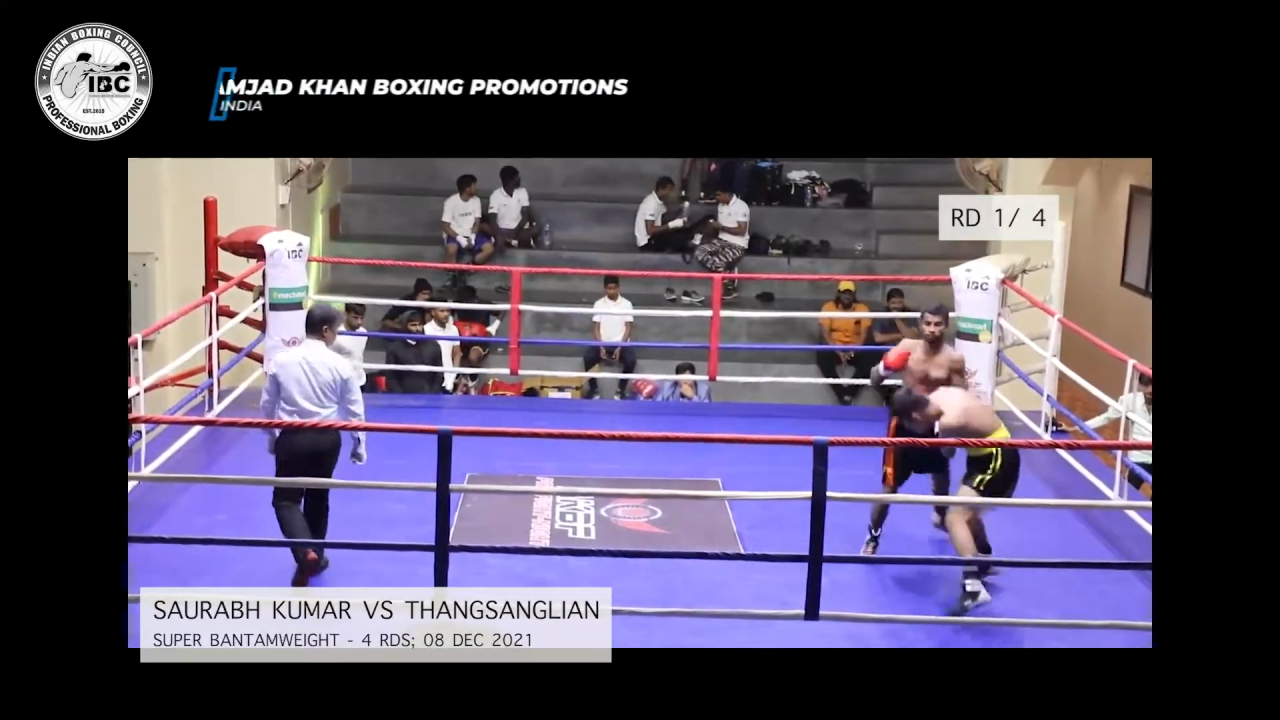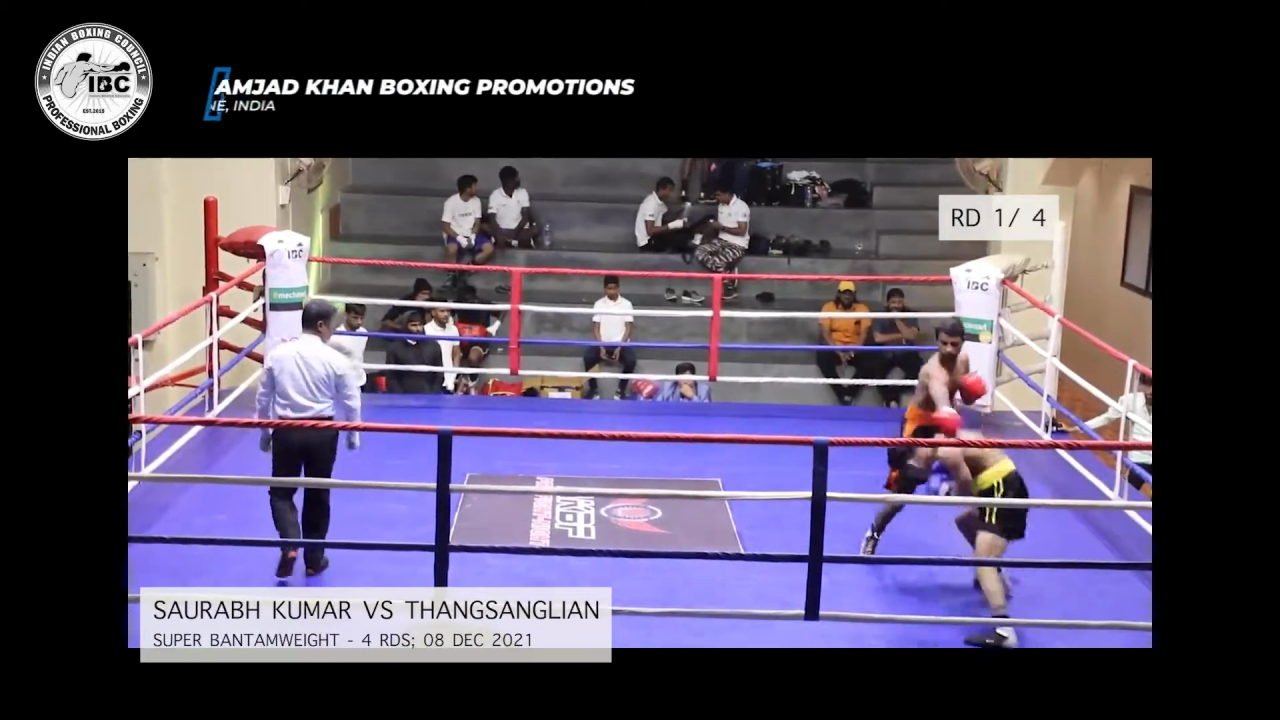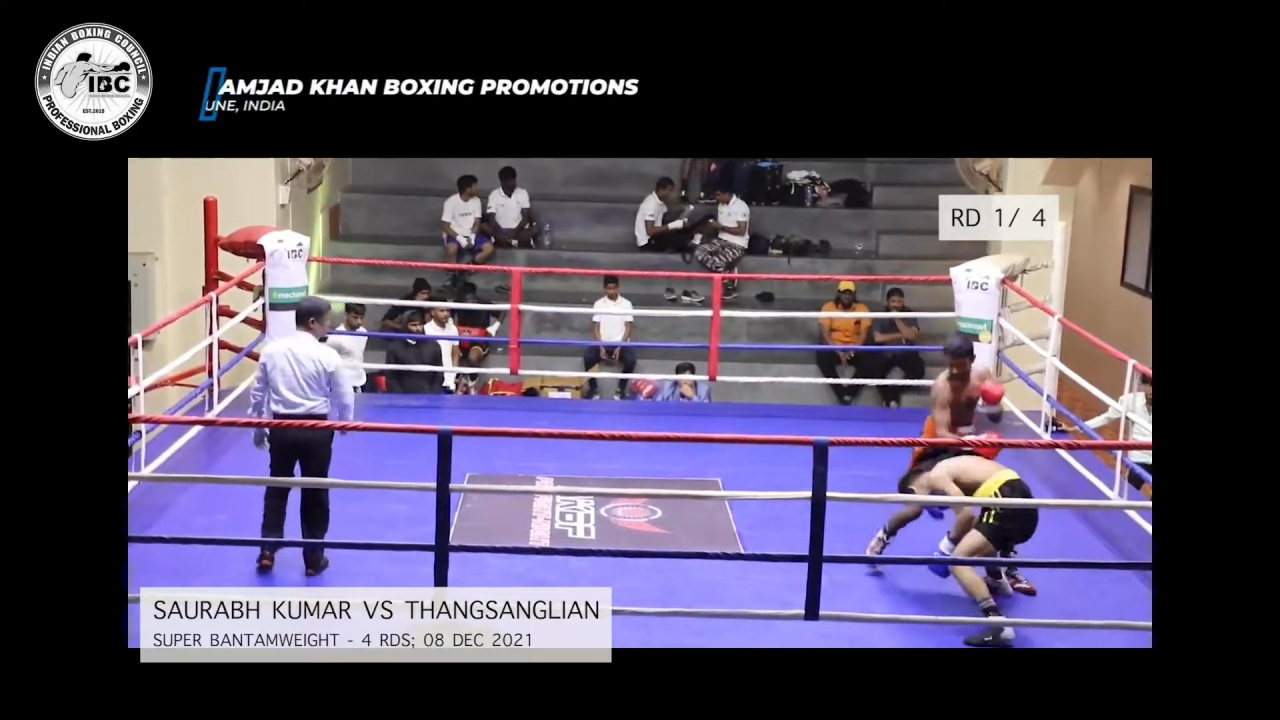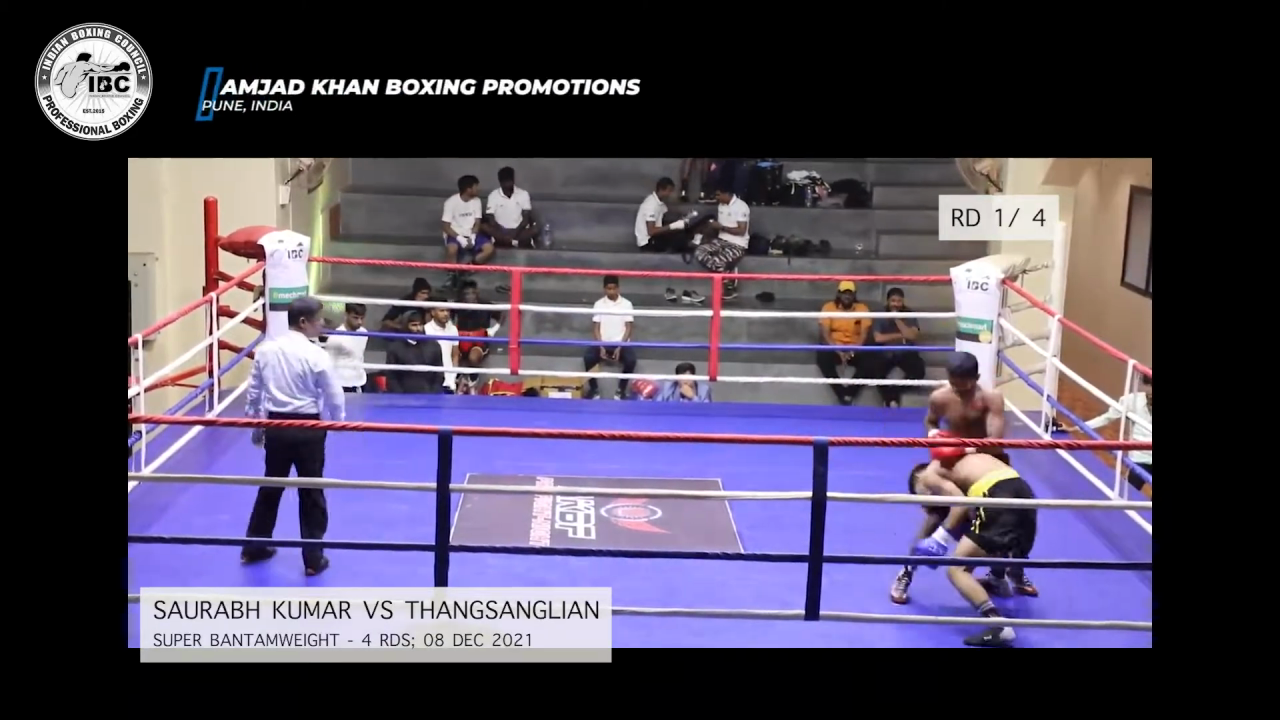
dt=0.1s
person 1, frame 1
left shoulder: (281, 360)
right shoulder: (339, 364)
left elbow: (267, 403)
right elbow: (354, 407)
left wrist: (271, 436)
right wrist: (359, 444)
left hip: (291, 438)
right hip: (325, 438)
left knee: (286, 501)
right knee: (318, 498)
left ankle: (305, 554)
right ankle: (315, 557)
person 1, frame 2
left shoulder: (277, 354)
right shoulder: (334, 359)
left elbow: (263, 397)
right elbow: (351, 401)
left wrist: (265, 433)
right wrist: (354, 434)
left hip: (287, 433)
right hip: (323, 433)
left knee: (281, 494)
right knee: (318, 497)
left ankle: (290, 548)
right ankle: (314, 559)
person 1, frame 3
left shoulder: (271, 351)
right shoulder: (327, 356)
left elbow: (257, 393)
right elbow: (344, 397)
left wrist: (258, 427)
right wrist: (345, 423)
left hip: (281, 429)
right hip: (315, 430)
left knee: (276, 489)
right knee: (316, 495)
left ankle: (268, 550)
right ankle: (314, 558)
person 1, frame 4
left shoulder: (266, 349)
right shoulder: (316, 355)
left elbow: (253, 391)
right elbow: (334, 397)
right wrist: (337, 422)
left hip: (276, 427)
right hip: (308, 430)
left knee: (270, 488)
right knee: (312, 494)
left ankle: (254, 548)
right ankle: (313, 558)
person 2, frame 1
left shoulder: (954, 357)
right shoulder: (908, 347)
right elbow: (875, 380)
right wrist: (884, 369)
left hip: (935, 424)
right hip: (906, 423)
left knee: (942, 481)
right knee: (891, 489)
left ankle: (940, 513)
right ankle: (872, 536)
person 2, frame 2
left shoulder: (963, 361)
right shoulder: (933, 369)
left elbow: (969, 399)
right elbow: (940, 399)
left wrist: (972, 388)
right wrist: (947, 415)
left hip: (944, 428)
right hip: (918, 427)
right knee: (899, 496)
right ankle: (873, 535)
person 2, frame 3
left shoulder: (982, 374)
right shoulder: (942, 386)
left elbow: (994, 406)
right elbow: (942, 432)
left wrist: (993, 398)
right hip: (939, 445)
right knee: (917, 507)
left ankle: (1007, 571)
right ankle: (884, 536)
person 2, frame 4
left shoulder: (990, 398)
right shoulder: (940, 397)
left elbow: (996, 440)
right elbow: (930, 423)
right wrist: (935, 439)
left ankle: (1015, 575)
right ankle: (906, 573)
person 3, frame 1
left shoulder: (949, 422)
right shoulder: (941, 394)
left elbow: (947, 451)
left wrist: (939, 430)
left hip: (997, 460)
right hip: (992, 454)
left knee: (954, 518)
right knee: (968, 510)
left ankle: (973, 589)
right ankle: (985, 558)
person 3, frame 2
left shoulder: (944, 453)
left elbow: (966, 489)
left wrist: (944, 489)
left hip: (1002, 491)
right hip: (1002, 487)
left knee: (983, 561)
right knee: (965, 522)
left ankle: (1003, 632)
right ankle: (998, 583)
person 3, frame 3
left shoulder: (935, 479)
right shoulder: (943, 468)
left elbow: (965, 511)
left wrist: (947, 543)
left hip: (1006, 498)
right hip: (1019, 490)
left knee: (958, 563)
left ankle: (999, 626)
person 3, frame 4
left shoulder: (930, 475)
right shoulder: (947, 462)
left wrist: (941, 534)
left hip: (999, 498)
right hip: (1020, 490)
left knee: (955, 570)
left ankle: (999, 627)
